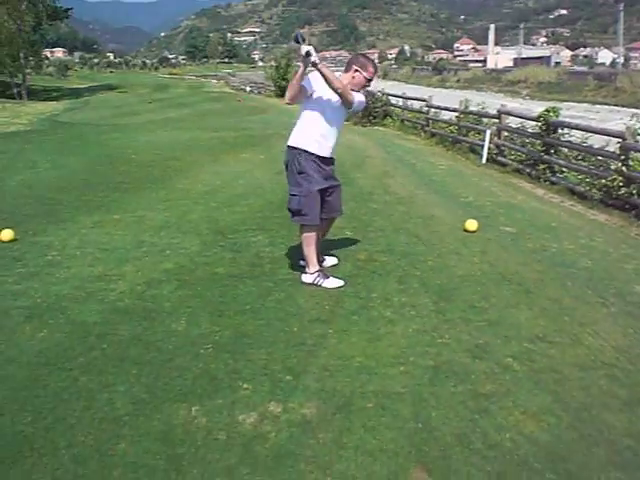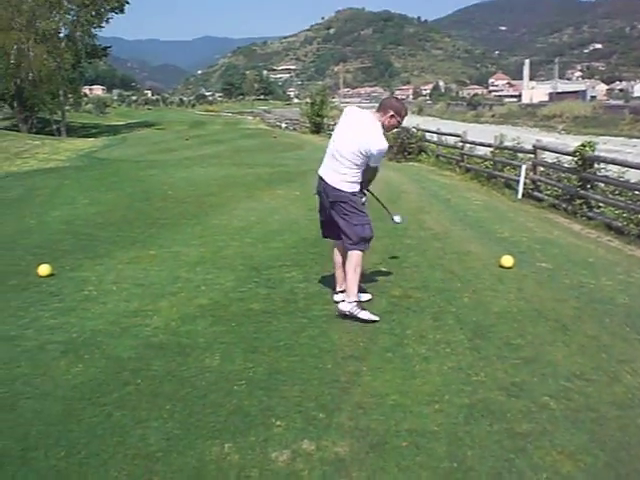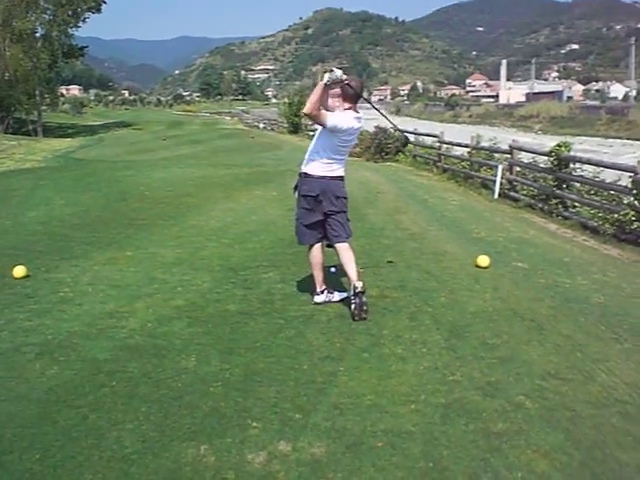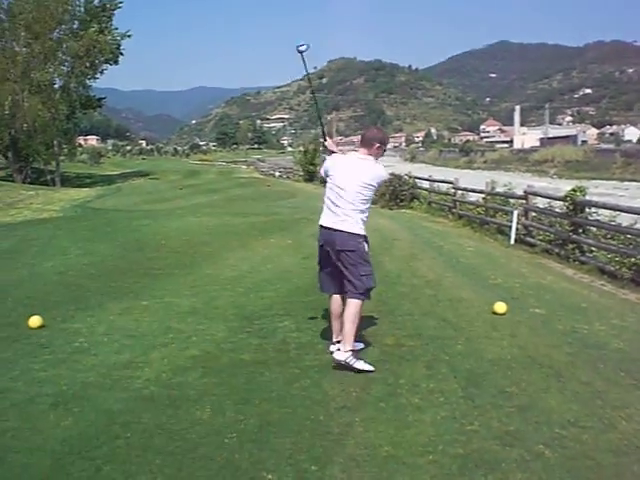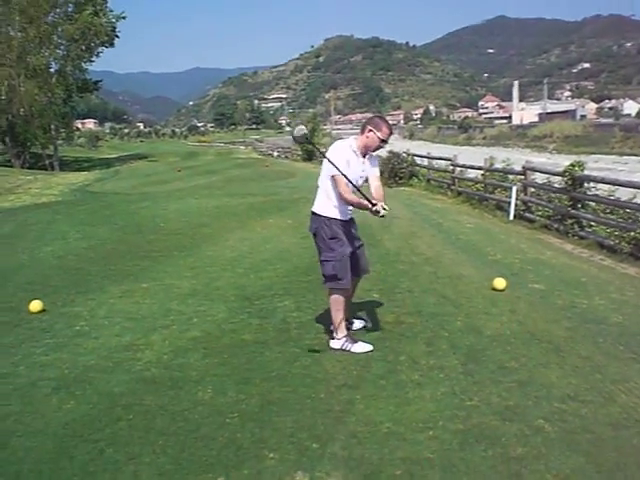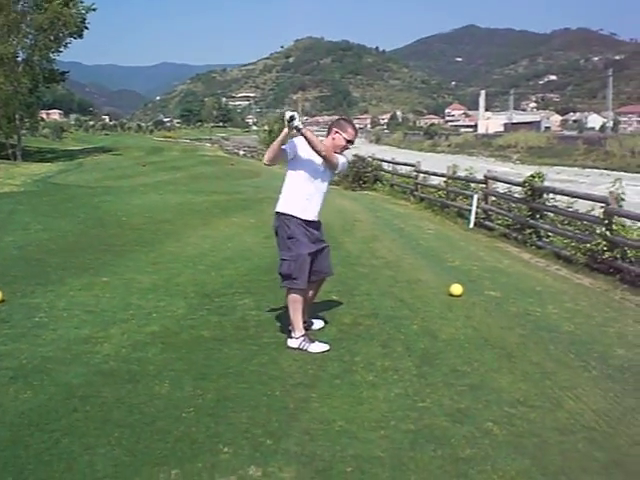
dt=0.5s
person 1, frame 1
left shoulder: (358, 99)
right shoulder: (315, 79)
left elbow: (342, 91)
right elbow: (290, 99)
left wrist: (319, 66)
right wrist: (304, 67)
left hip: (325, 159)
right hip: (302, 155)
left knee: (330, 212)
right knee: (310, 214)
left ankle: (312, 254)
right ankle: (312, 270)
person 1, frame 2
left shoulder: (352, 113)
right shoulder: (378, 144)
right elbow: (368, 176)
right wrist: (364, 190)
left hip: (326, 183)
right hip: (345, 192)
left knee: (342, 239)
right knee: (357, 242)
left ankle: (342, 290)
right ankle: (350, 301)
person 1, frame 3
left shoulder: (343, 121)
right shoulder: (354, 118)
left elbow: (309, 111)
right elbow: (324, 103)
left wrist: (326, 82)
right wrist: (328, 85)
left hip: (312, 182)
right hip: (334, 183)
left knee: (315, 240)
right knee: (341, 239)
left ankle: (321, 291)
right ankle: (356, 285)
person 1, frame 4
left shoulder: (335, 162)
right shoulder: (379, 173)
left elbow: (324, 171)
left hip: (327, 232)
right hip: (352, 237)
left knee: (336, 290)
right knee: (358, 291)
left ankle: (338, 340)
right ankle: (344, 351)
person 1, frame 5
left shoulder: (372, 159)
right shoulder: (340, 149)
left elbow: (375, 185)
right elbow: (343, 194)
left wrist: (379, 204)
right wrist: (368, 206)
left hip: (345, 220)
right hip: (327, 219)
left knee: (355, 272)
right knee: (340, 278)
left ankle: (342, 320)
right ankle: (340, 336)
person 1, frame 6
left shoulder: (339, 161)
right shoulder: (298, 144)
left elbow: (324, 153)
right elbow: (268, 160)
left wrist: (302, 129)
right wrist: (287, 132)
left hip: (312, 222)
right hip: (290, 219)
left knee: (319, 273)
right knee: (297, 278)
left ankle: (302, 319)
right ankle: (297, 335)
